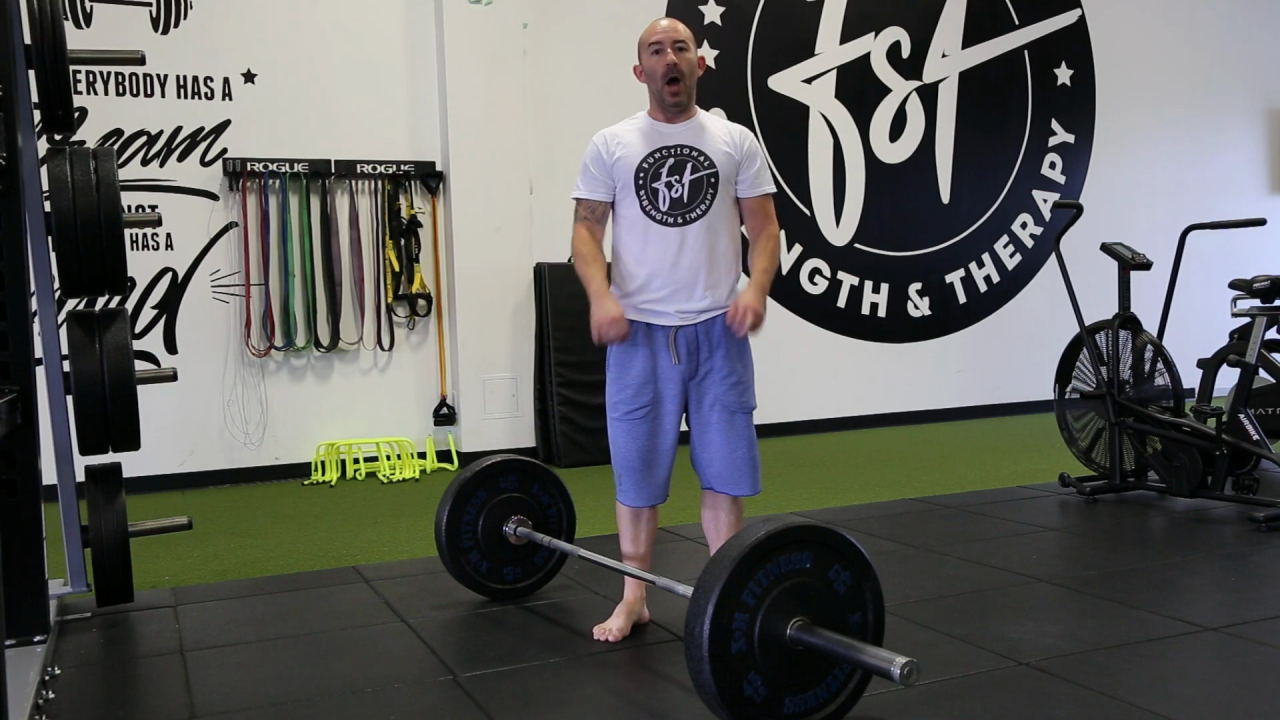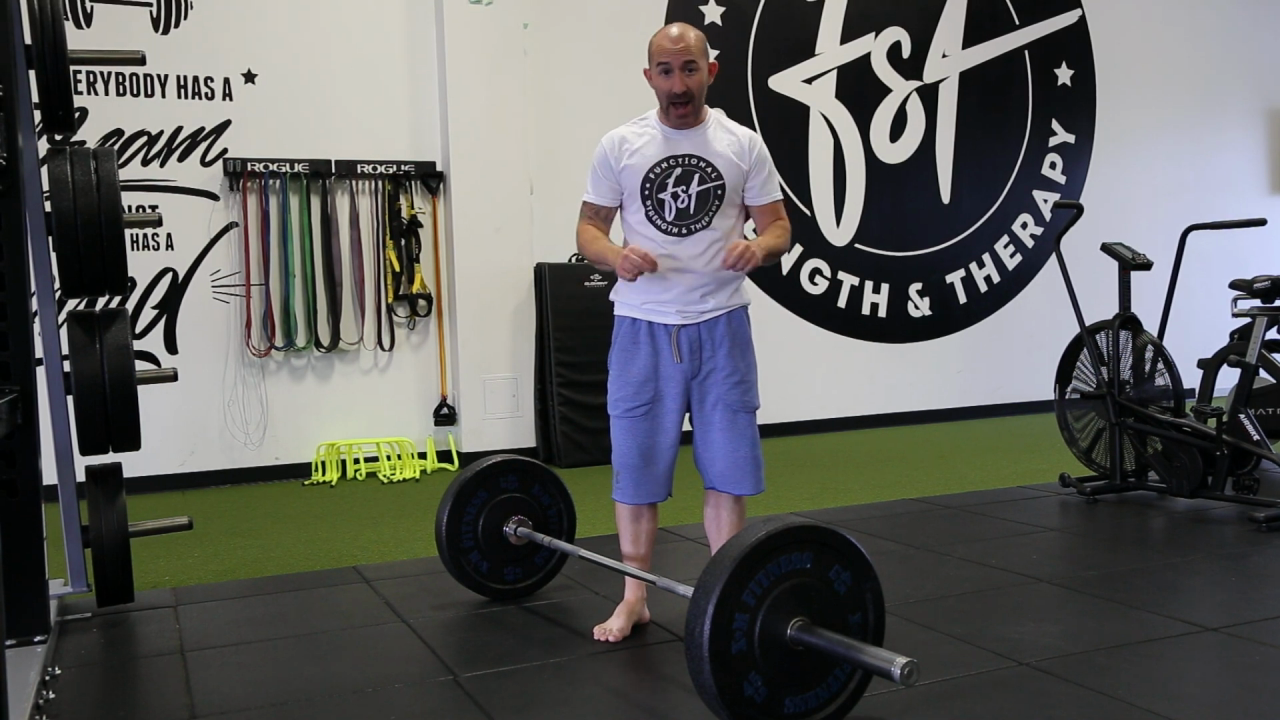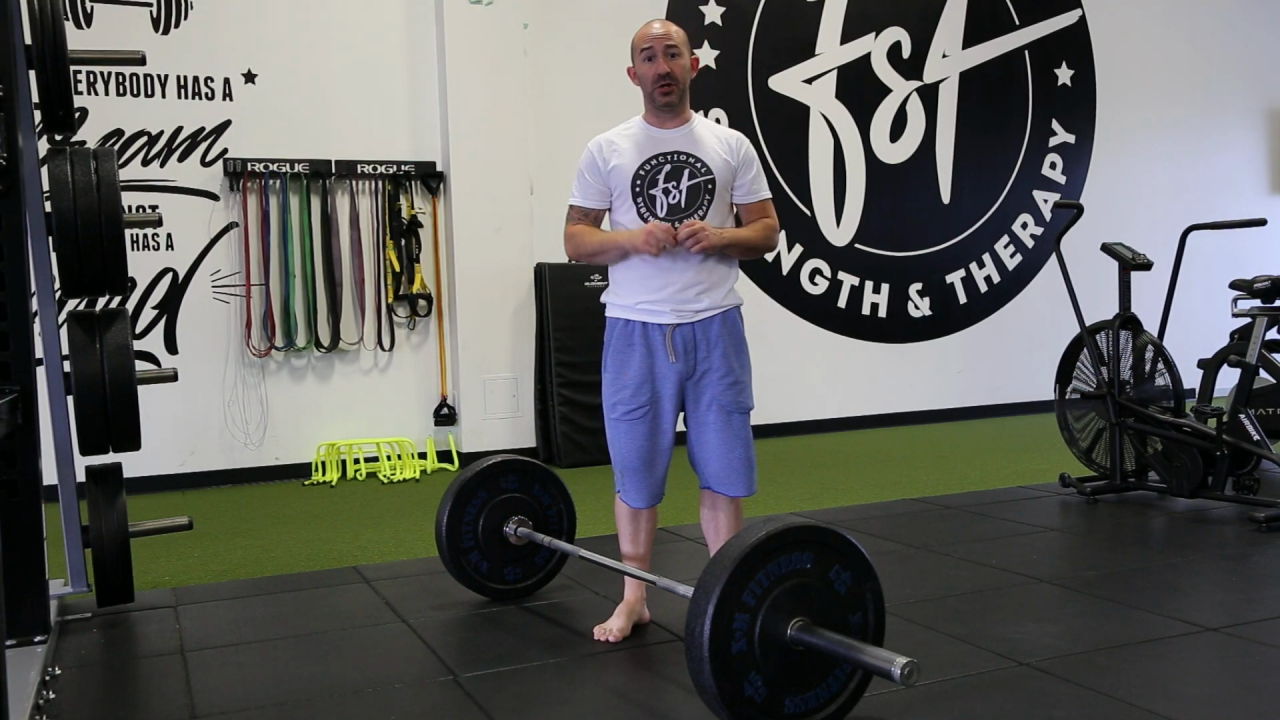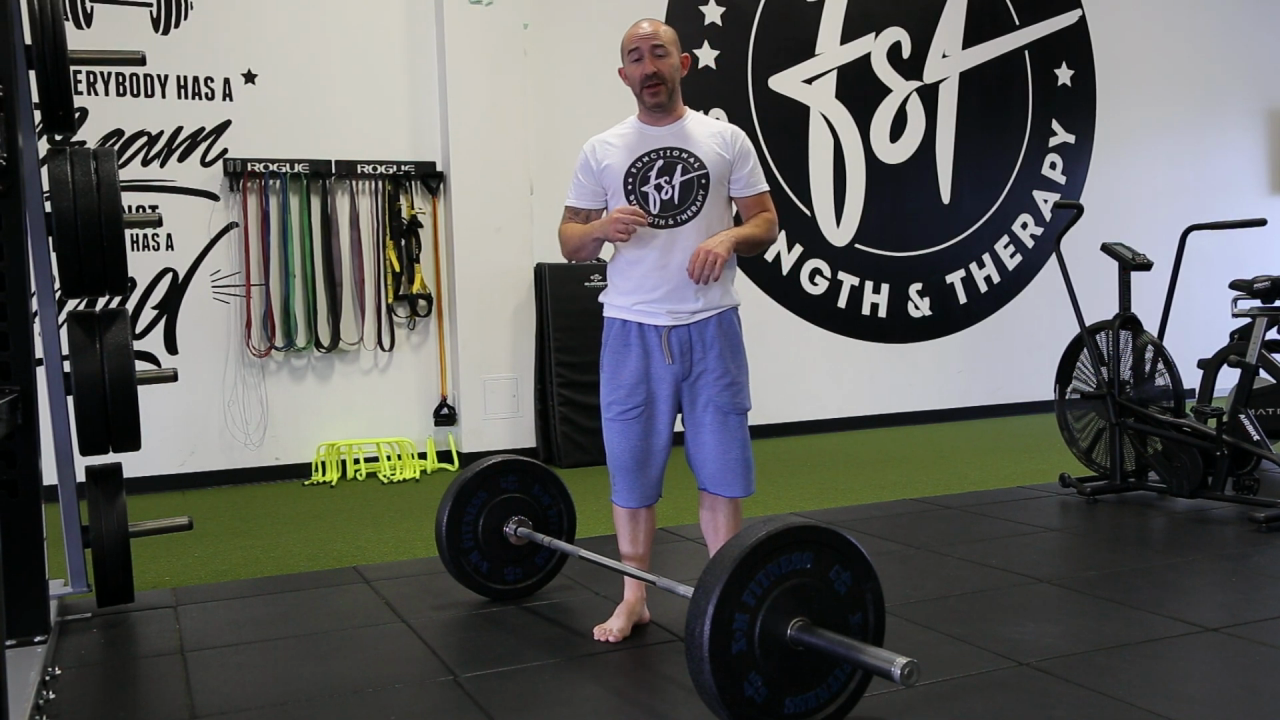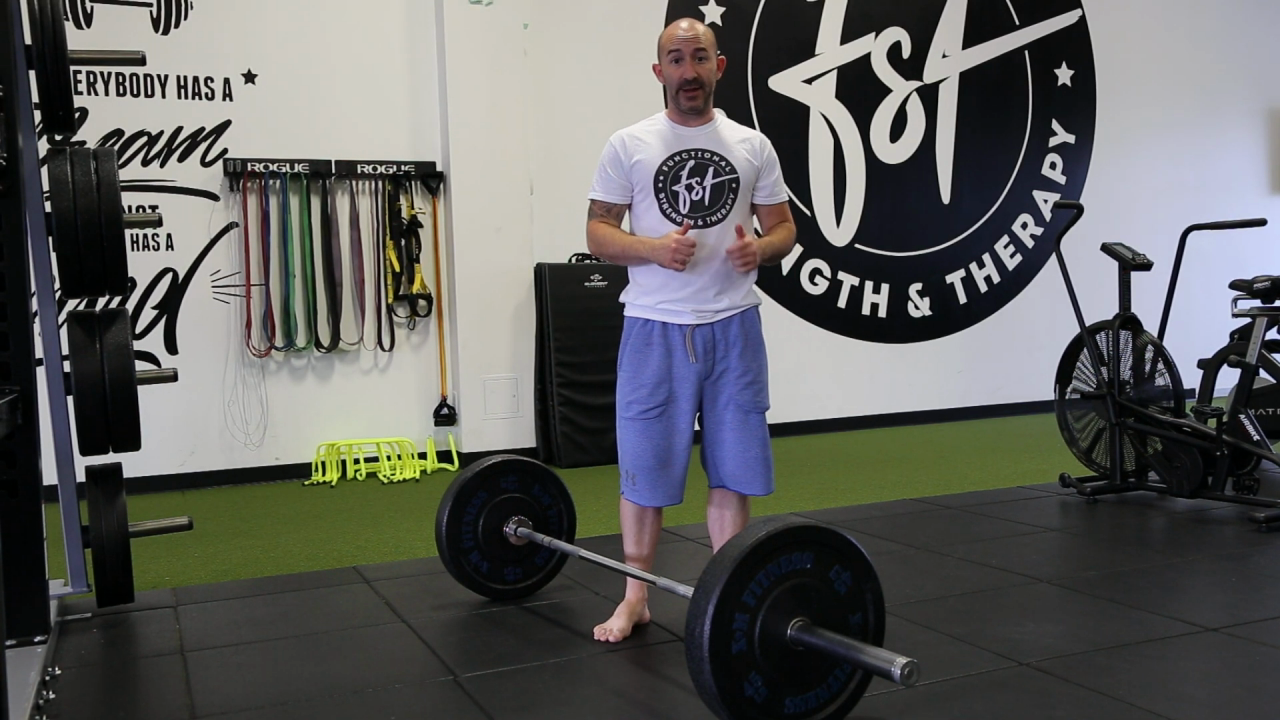
dt=1s
person 1, frame 1
left shoulder: (736, 141)
right shoulder: (610, 144)
left elbow: (763, 228)
right elbow: (586, 229)
left wrist: (755, 290)
right wrist: (601, 296)
left hip: (717, 328)
right hip: (639, 330)
left knee: (724, 467)
right knee: (636, 466)
right ankle: (634, 596)
person 1, frame 2
left shoulder: (743, 144)
right shoulder: (620, 145)
left elbow: (780, 227)
right elbow: (588, 227)
left wrist: (756, 249)
right wrist: (616, 257)
left hip: (720, 327)
right hip: (642, 327)
left knee: (726, 465)
right knee: (636, 463)
right ankle: (634, 597)
person 1, frame 3
left shoulder: (731, 145)
right shoulder: (606, 150)
left elbow: (768, 231)
right elbow: (575, 240)
left wrist: (721, 238)
right wrist: (629, 239)
left hip: (714, 327)
right hip: (636, 331)
left knee: (722, 466)
right knee: (635, 466)
right ankle: (634, 597)
person 1, frame 4
left shoulder: (726, 139)
right shoulder: (601, 151)
left elbow: (766, 222)
right elbow: (569, 243)
left wrist: (729, 239)
right wrist: (600, 229)
left hip: (711, 326)
right hip: (632, 330)
left knee: (721, 466)
right knee: (632, 466)
right ankle: (634, 597)
person 1, frame 5
left shoulder: (753, 145)
right shoulder: (629, 144)
left elbow: (783, 225)
right elbow: (598, 232)
left wrist: (760, 248)
right wrist: (652, 248)
left hip: (733, 326)
right hip: (654, 329)
left knee: (733, 468)
right knee: (644, 464)
right ankle: (635, 597)
